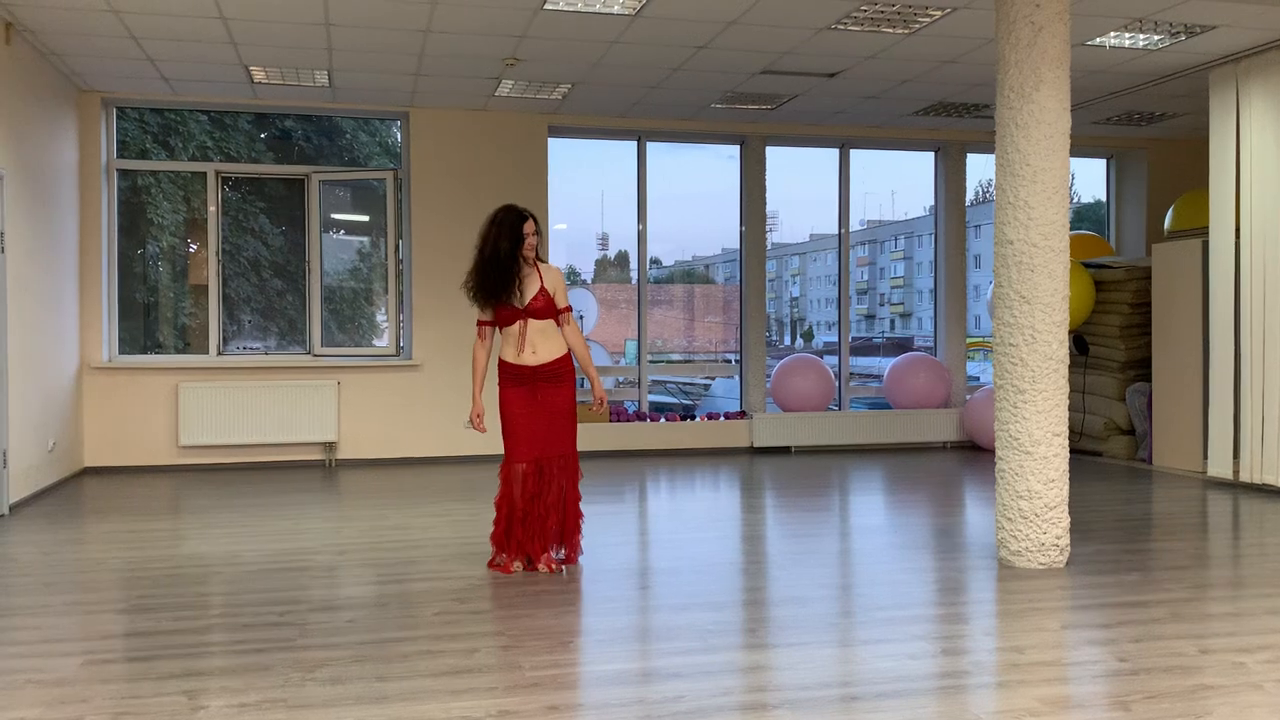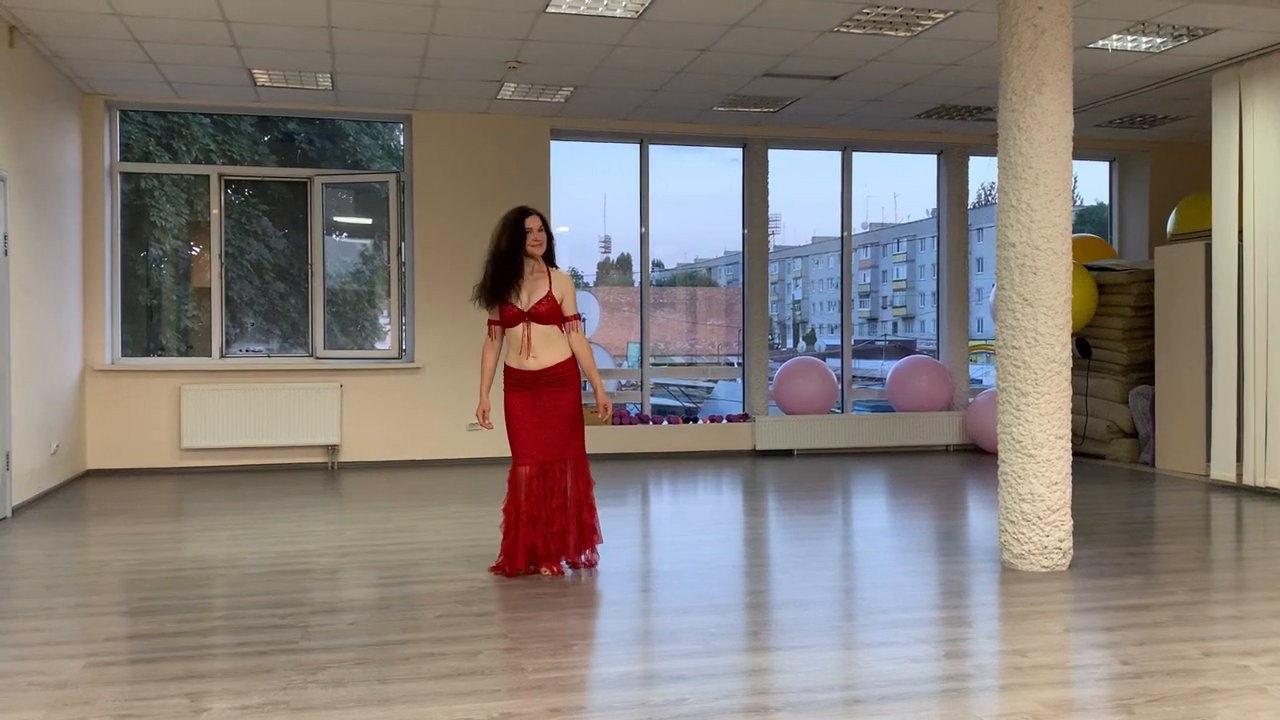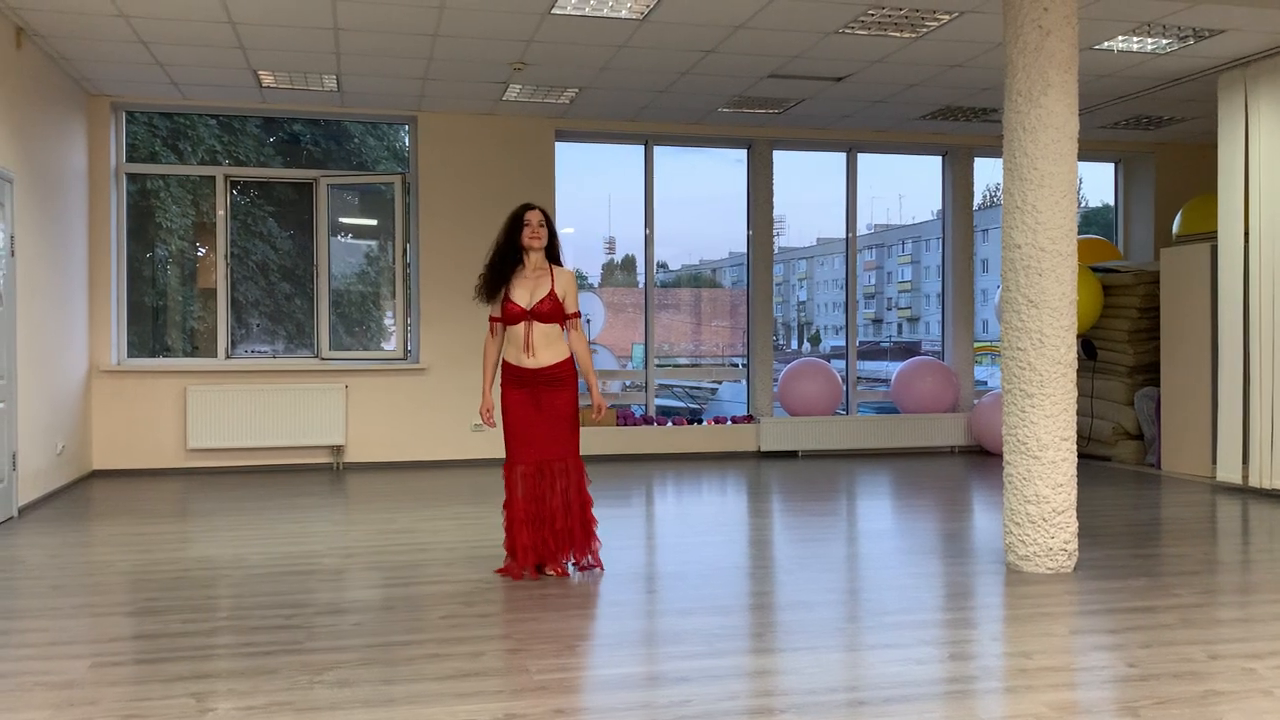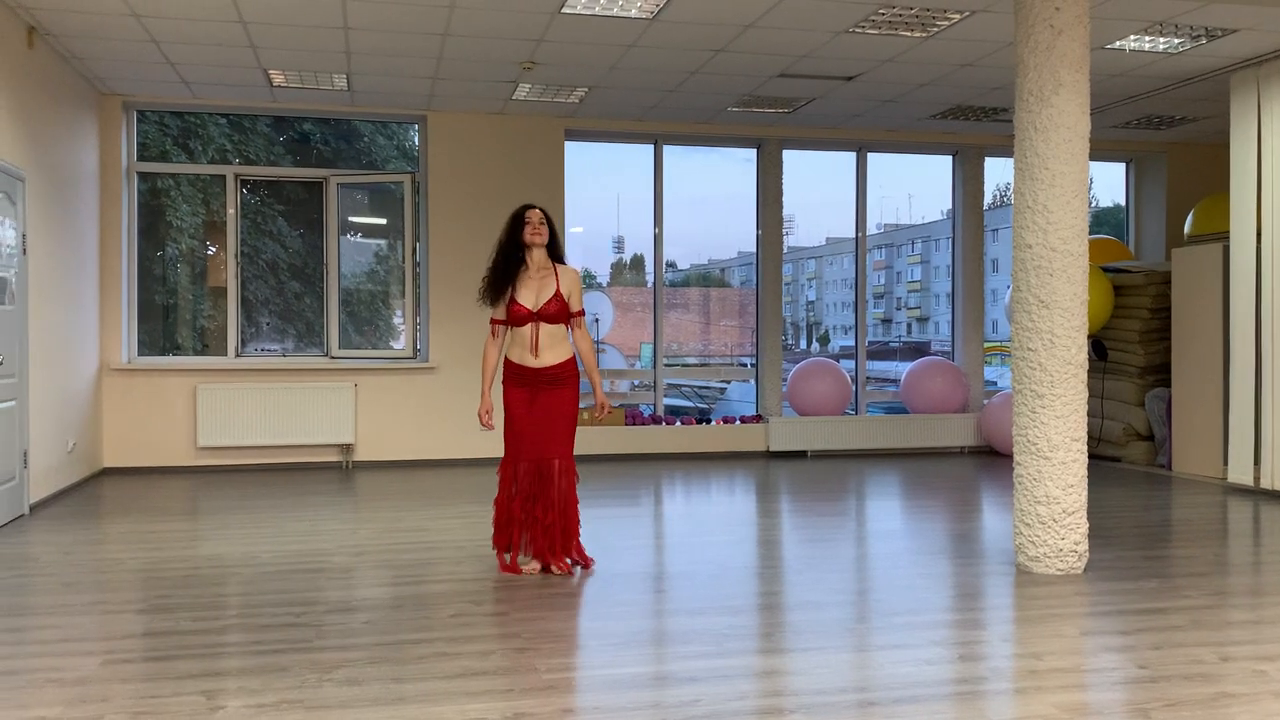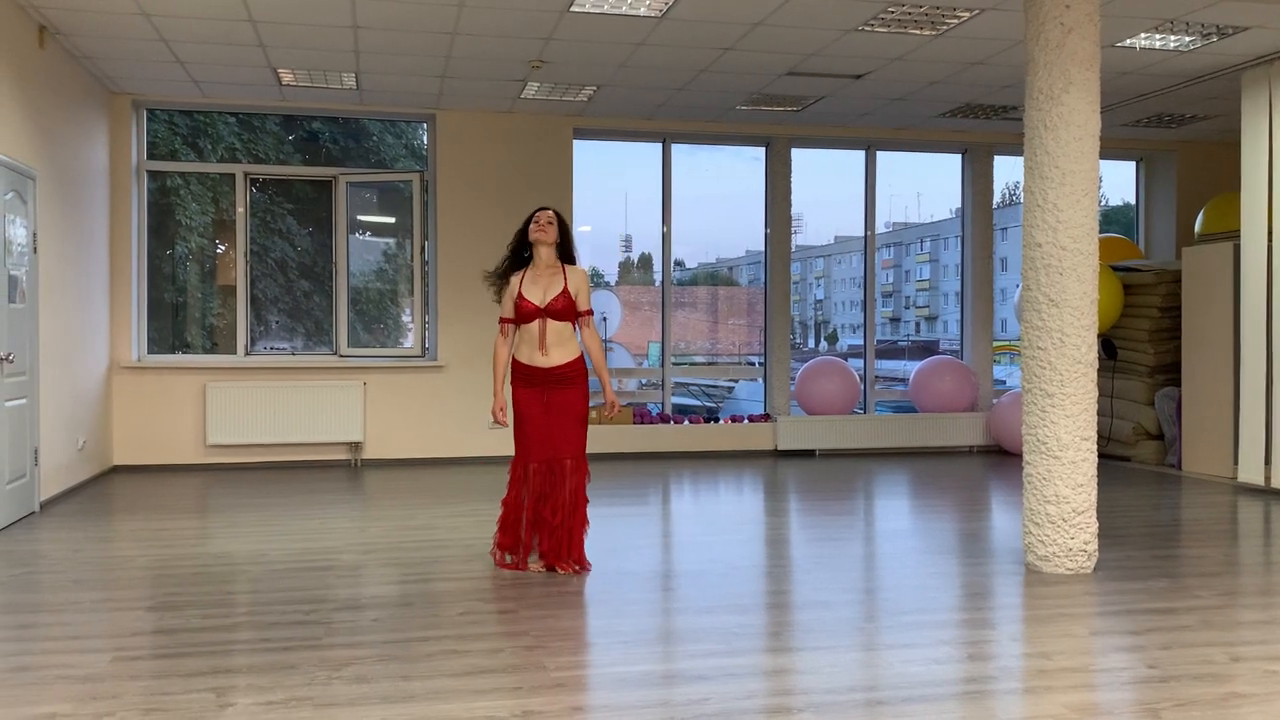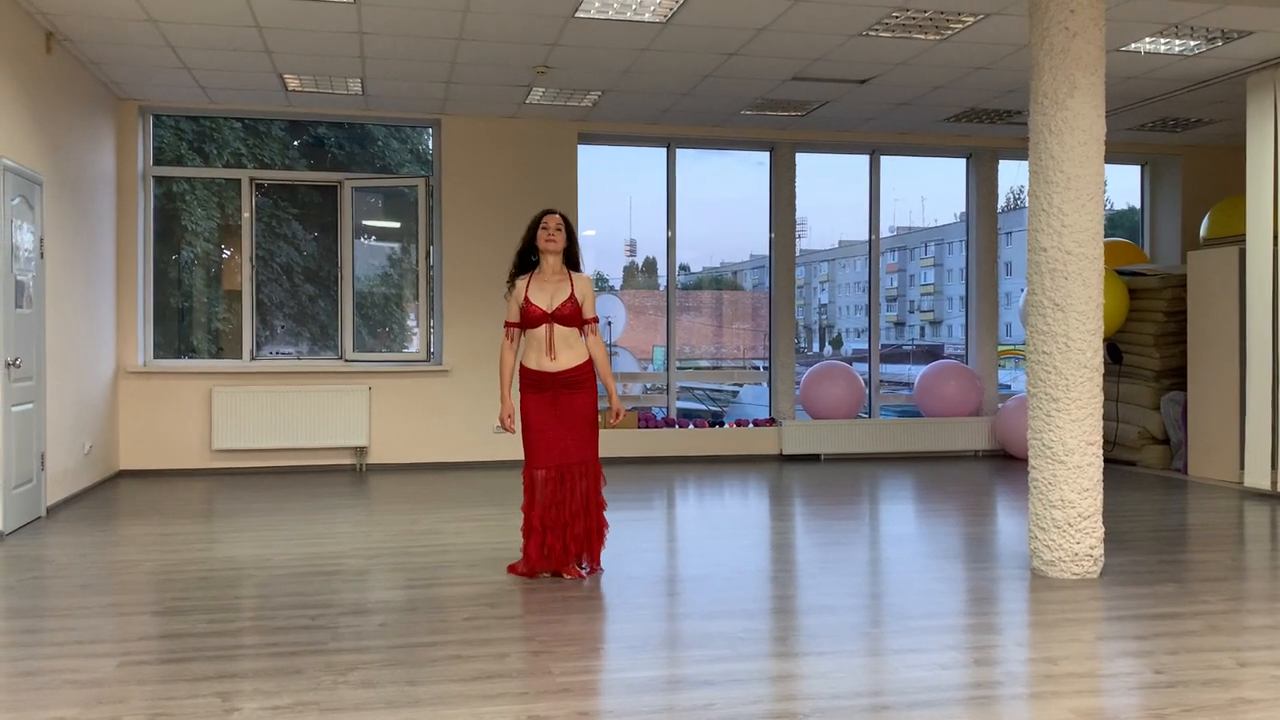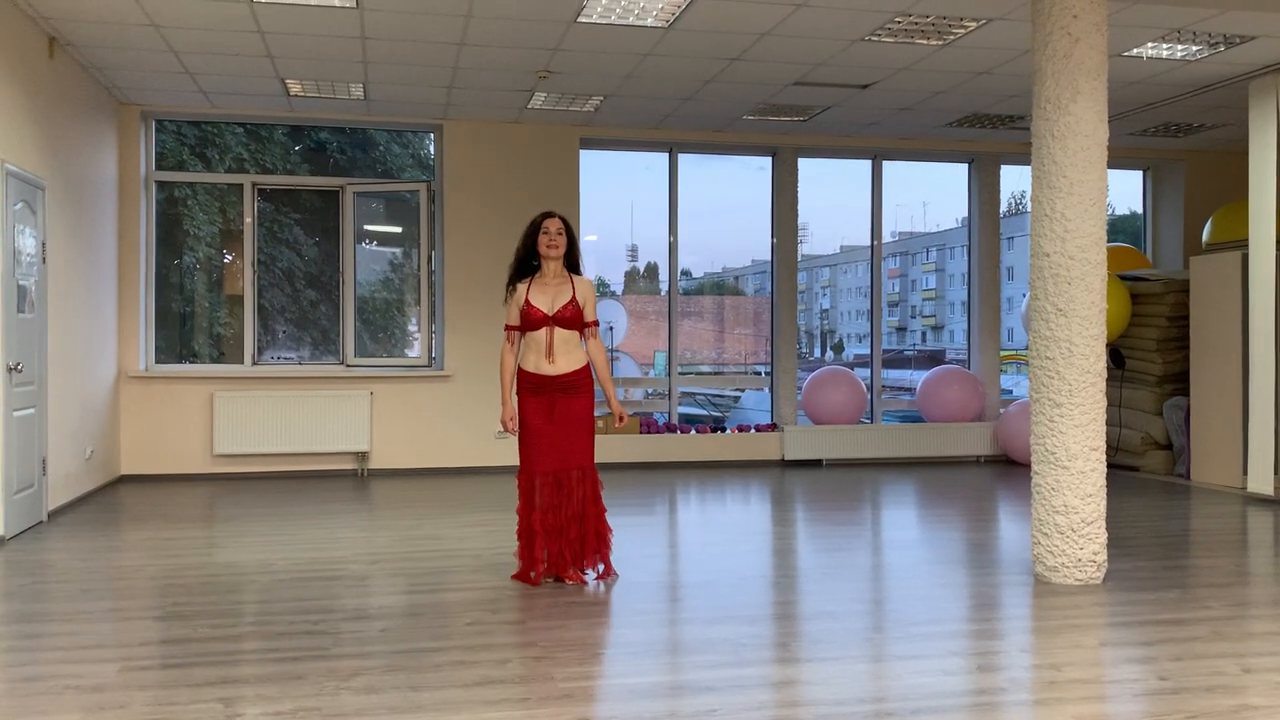
dt=0.4s
person 1, frame 1
left shoulder: (551, 275)
right shoulder: (492, 283)
left elbow: (570, 329)
right elbow: (483, 342)
left wrist: (594, 379)
right wrist: (476, 398)
left hip: (557, 377)
right hip: (515, 382)
left knee: (555, 460)
right knee: (520, 463)
left ankle: (545, 548)
right ankle: (515, 549)
person 1, frame 2
left shoulder: (560, 282)
right shoulder: (502, 284)
left elbow: (576, 336)
right elbow: (492, 342)
left wrist: (598, 388)
right wrist: (483, 395)
left hip: (561, 382)
right hip: (519, 387)
left knee: (559, 464)
right knee: (526, 468)
left ankle: (552, 552)
right ankle: (521, 552)
person 1, frame 3
left shoulder: (564, 278)
right shoulder: (503, 281)
left elbow: (576, 334)
right elbow: (494, 338)
left wrist: (594, 387)
right wrist: (486, 392)
left hip: (558, 382)
right hip: (516, 385)
left knee: (559, 463)
right knee: (522, 466)
left ankle: (555, 553)
right ankle: (525, 553)
person 1, frame 4
left shoulder: (568, 277)
right shoulder: (507, 281)
left elbow: (580, 333)
right elbow: (495, 339)
left wrist: (597, 386)
right wrist: (485, 394)
left hip: (561, 381)
right hip: (519, 383)
left knee: (557, 462)
right knee: (522, 463)
left ankle: (557, 551)
right ankle: (530, 550)
person 1, frame 5
left shoulder: (576, 277)
right shoulder: (514, 280)
left elbow: (588, 332)
right elbow: (504, 338)
left wrist: (607, 385)
right wrist: (498, 393)
left hip: (569, 380)
right hip: (527, 382)
left knee: (567, 462)
right knee: (532, 463)
left ankle: (564, 552)
right ankle: (535, 550)
person 1, frame 6
left shoulder: (581, 284)
right shoulder: (519, 286)
left elbow: (594, 339)
right elbow: (510, 344)
left wrist: (612, 393)
right wrist: (505, 399)
left hip: (578, 385)
right hip: (535, 388)
left knee: (577, 468)
right knee: (541, 469)
left ankle: (572, 557)
right ankle: (541, 556)
person 1, frame 7
left shoulder: (583, 288)
right shoulder: (520, 290)
left elbow: (594, 343)
right elbow: (510, 347)
left wrist: (612, 397)
right wrist: (506, 402)
left hip: (575, 390)
right hip: (532, 391)
left knee: (575, 472)
right knee: (538, 474)
left ankle: (571, 561)
right ankle: (541, 561)
